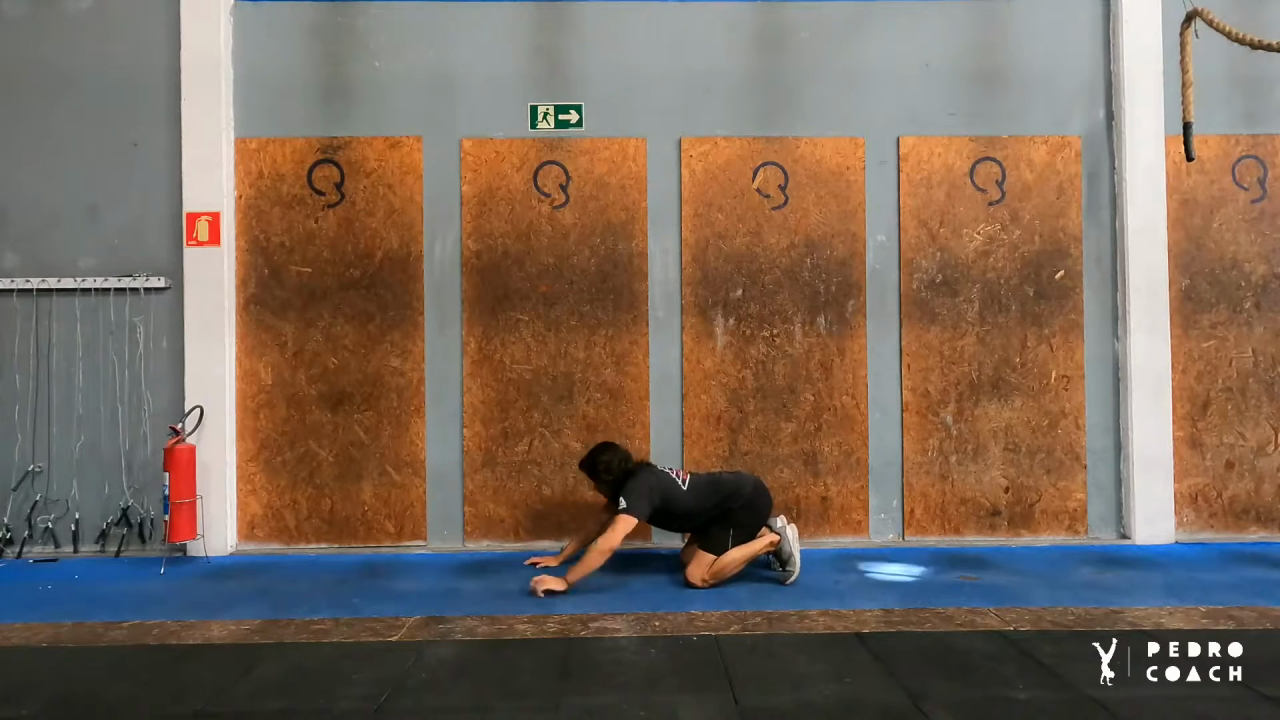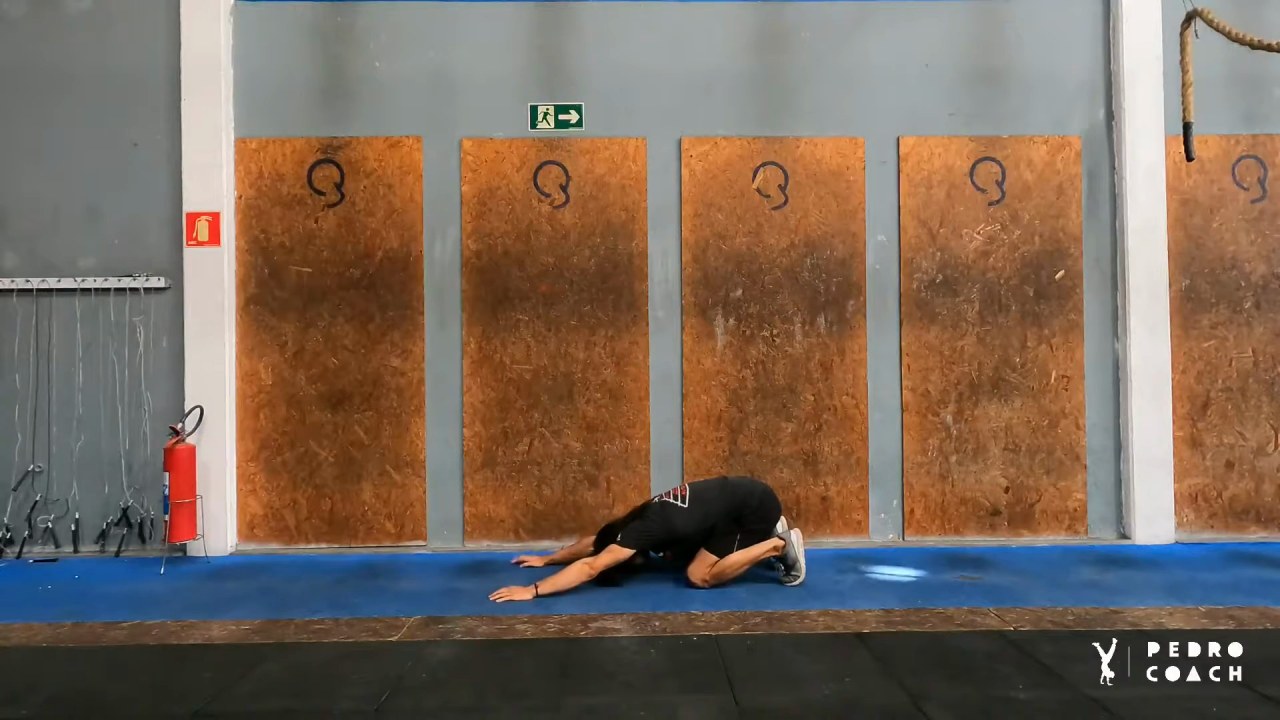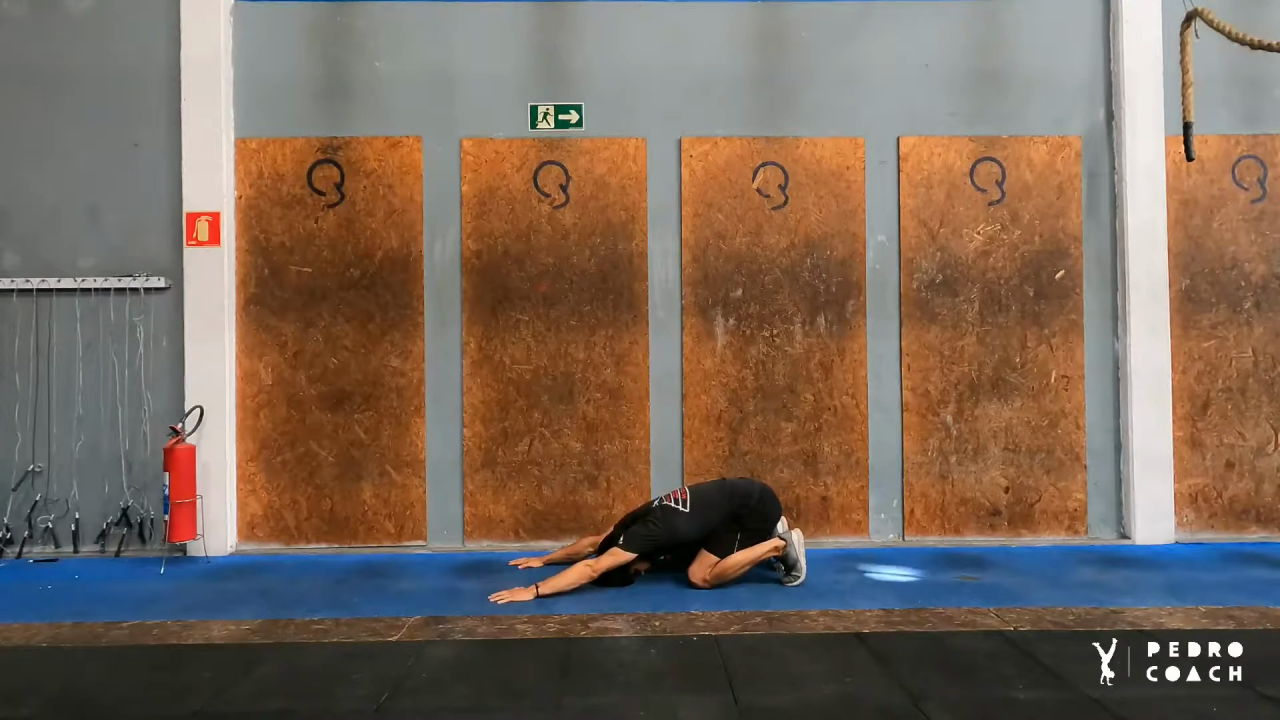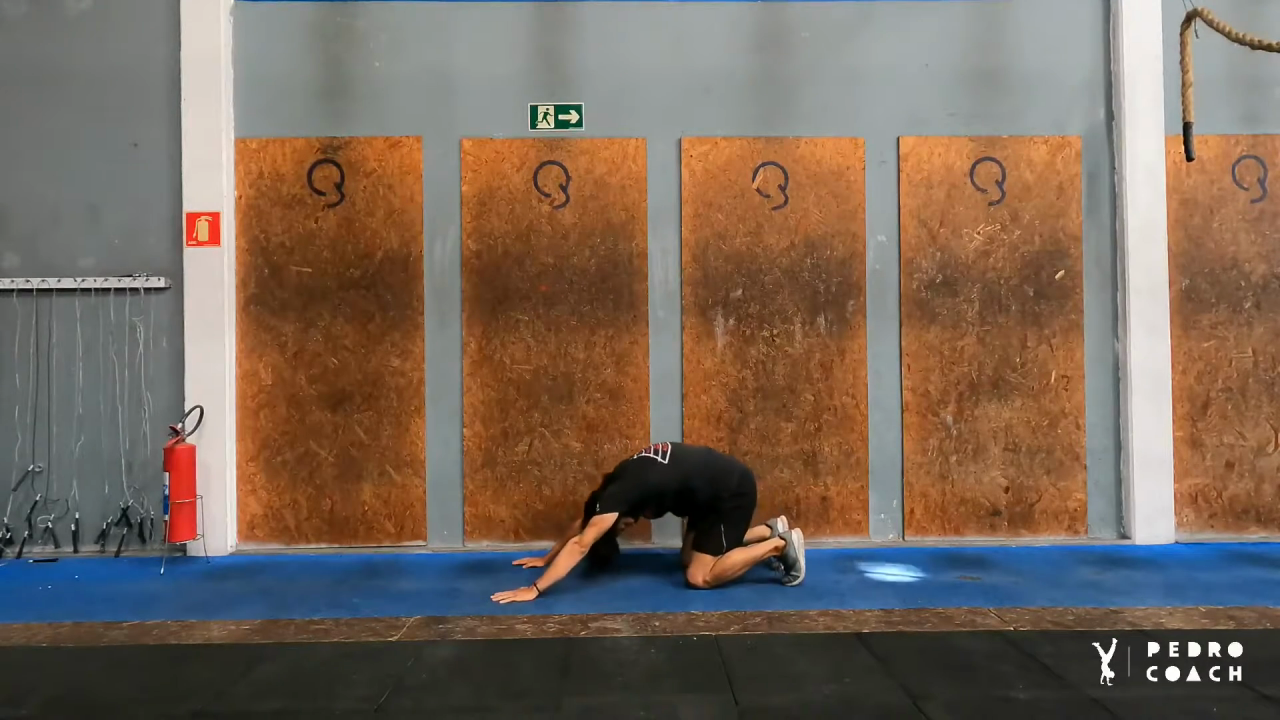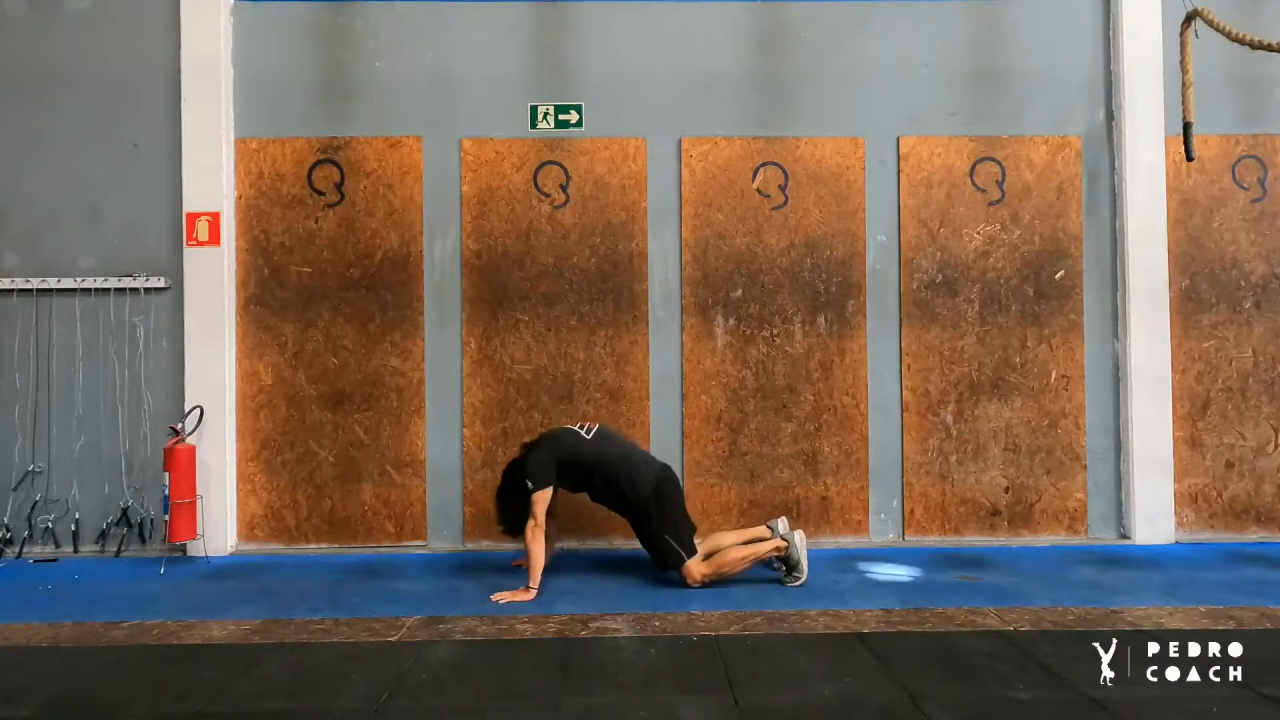
dt=1s
person 1, frame 1
left shoulder: (636, 489)
right shoulder: (632, 479)
left elbow: (609, 542)
right elbow: (600, 525)
left wrist: (565, 581)
right wrist: (559, 558)
left hip: (747, 500)
right hip: (738, 492)
left knee: (698, 576)
right knee: (688, 558)
left ankle: (773, 540)
right ankle: (767, 530)
person 1, frame 2
left shoulder: (644, 530)
right shoulder: (642, 518)
left elbow: (590, 567)
right elbow: (592, 543)
left wrist: (532, 590)
right wrist: (545, 559)
left hip: (754, 505)
right hip: (743, 495)
left knee: (700, 576)
right knee: (692, 557)
left ankle: (778, 545)
right ankle: (770, 534)
person 1, frame 3
left shoulder: (649, 533)
right shoulder: (640, 521)
left elbow: (591, 569)
right elbow: (592, 544)
left wrist: (533, 591)
right wrist: (543, 559)
left hip: (754, 506)
right hip: (742, 495)
left knee: (701, 576)
right knee: (695, 557)
left ankle: (780, 545)
right ankle: (770, 533)
person 1, frame 4
left shoulder: (618, 493)
right shoulder: (621, 483)
left elbow: (580, 545)
right elbow: (582, 524)
left wrist: (535, 589)
right wrist: (546, 559)
left hip: (732, 491)
right hip: (719, 485)
left knee: (700, 576)
right knee: (690, 559)
left ankle: (780, 545)
right ankle: (770, 530)
person 1, frame 5
left shoulder: (536, 461)
right shoulder: (550, 451)
left elbow: (536, 525)
right elbow: (550, 518)
left wrist: (531, 588)
right wrist: (540, 557)
left hip: (647, 492)
right hip: (652, 481)
left knee: (696, 573)
right knee: (693, 552)
left ankle: (781, 545)
right ankle: (770, 531)
